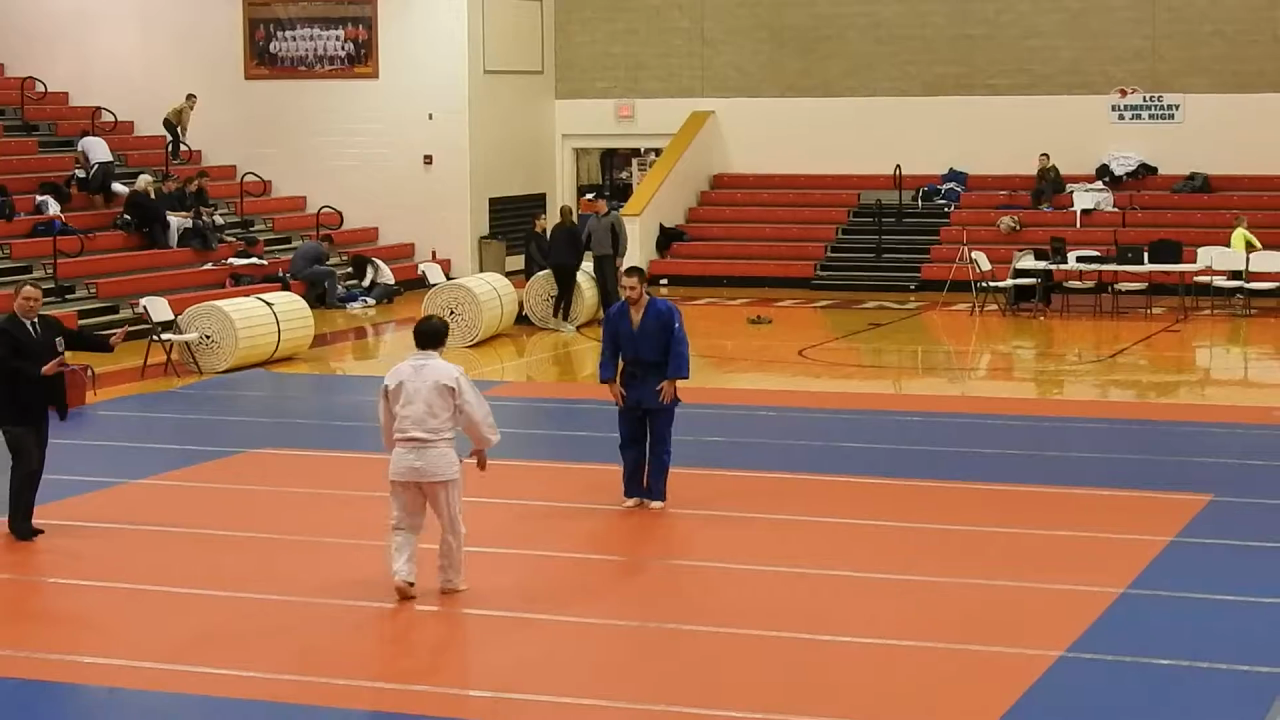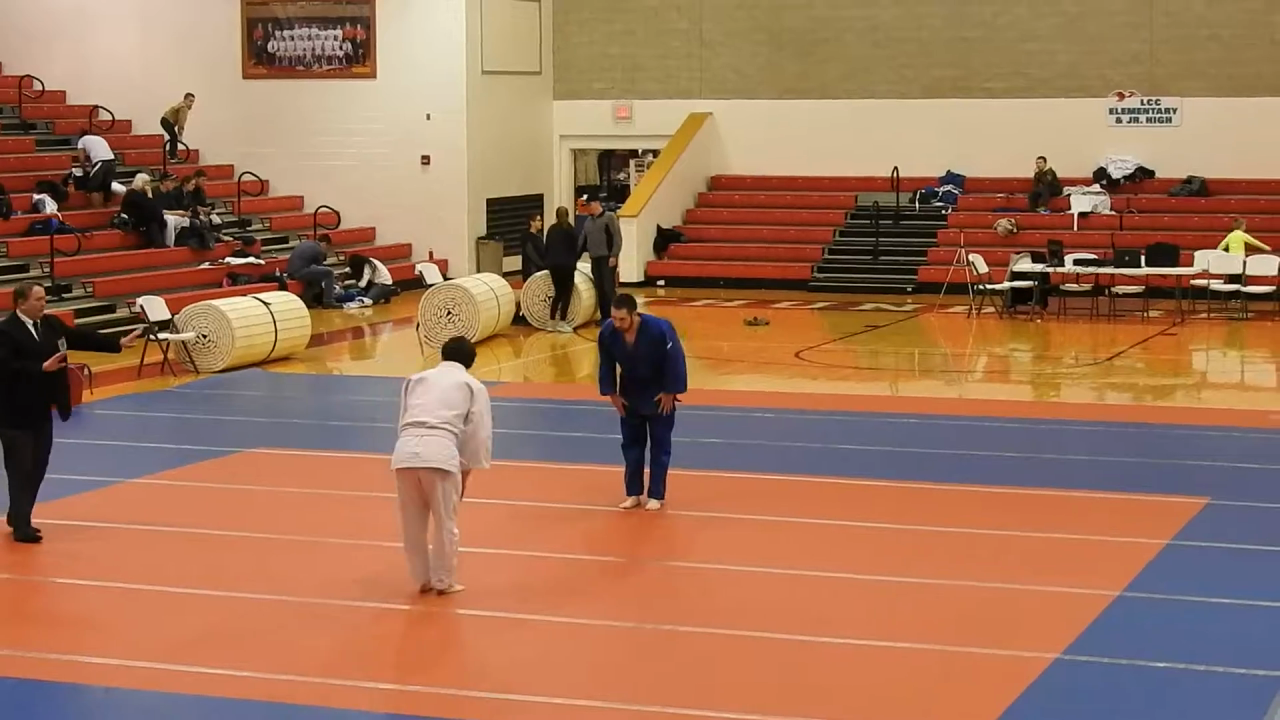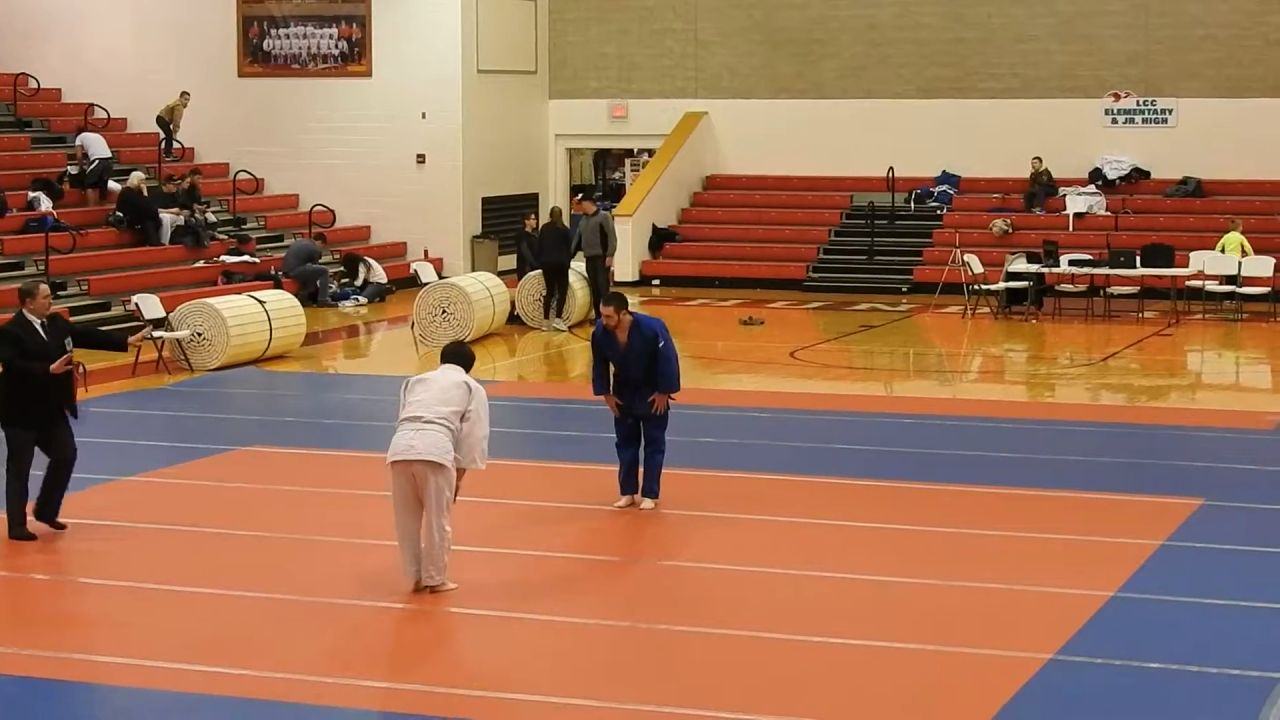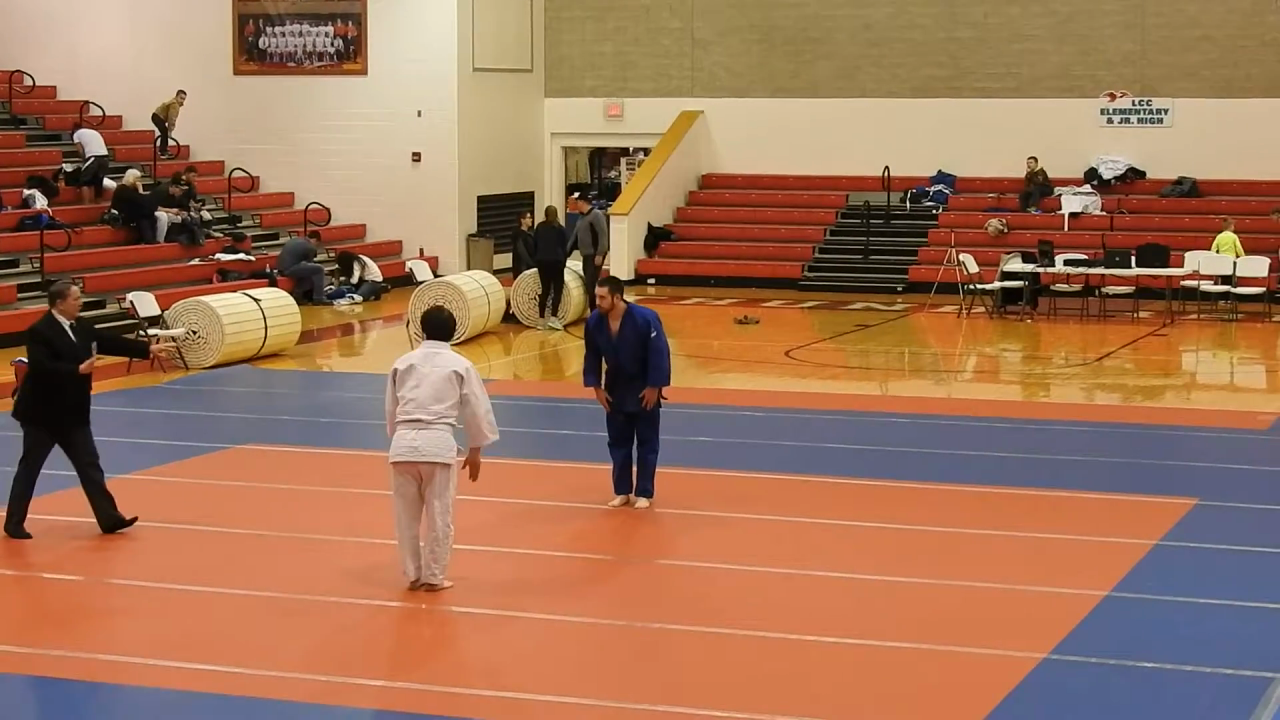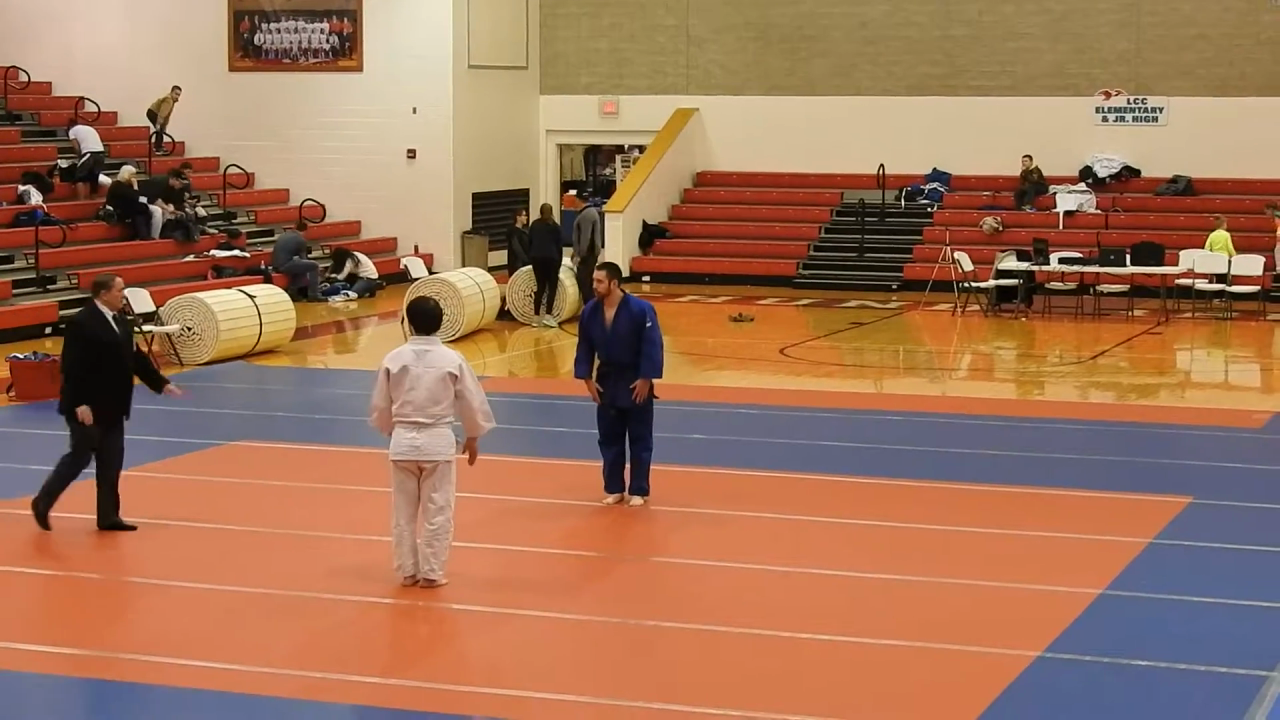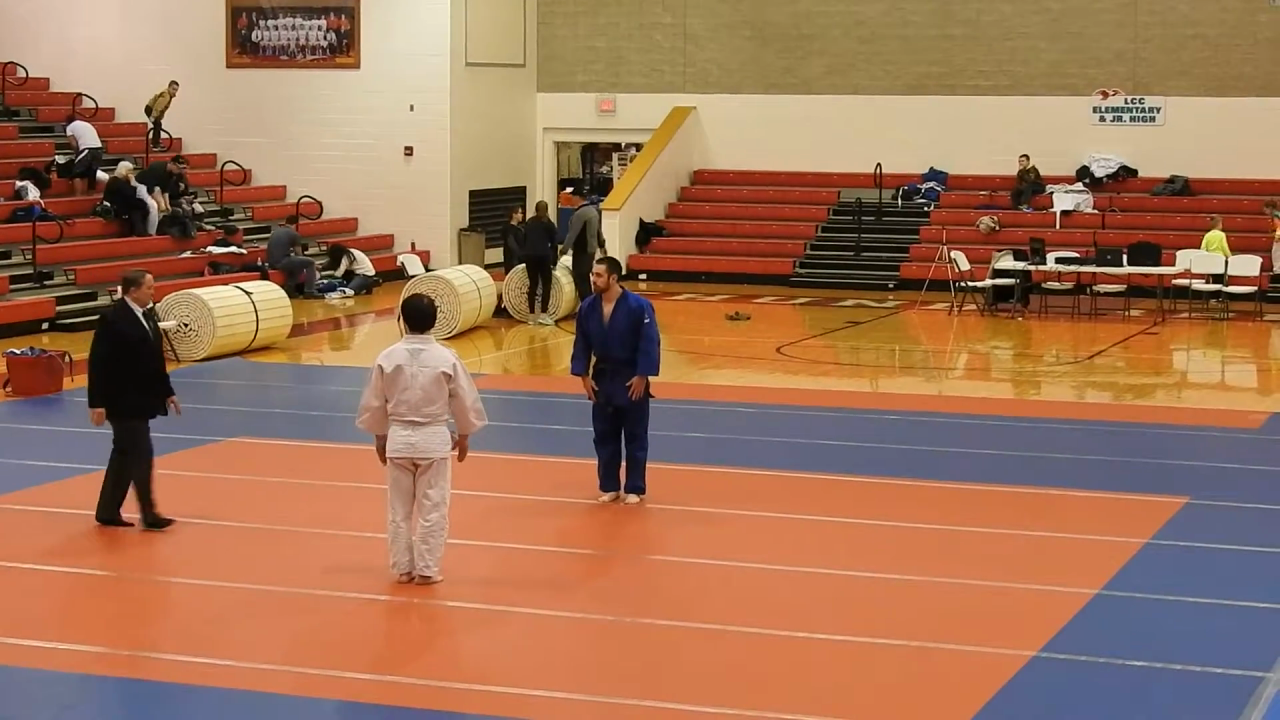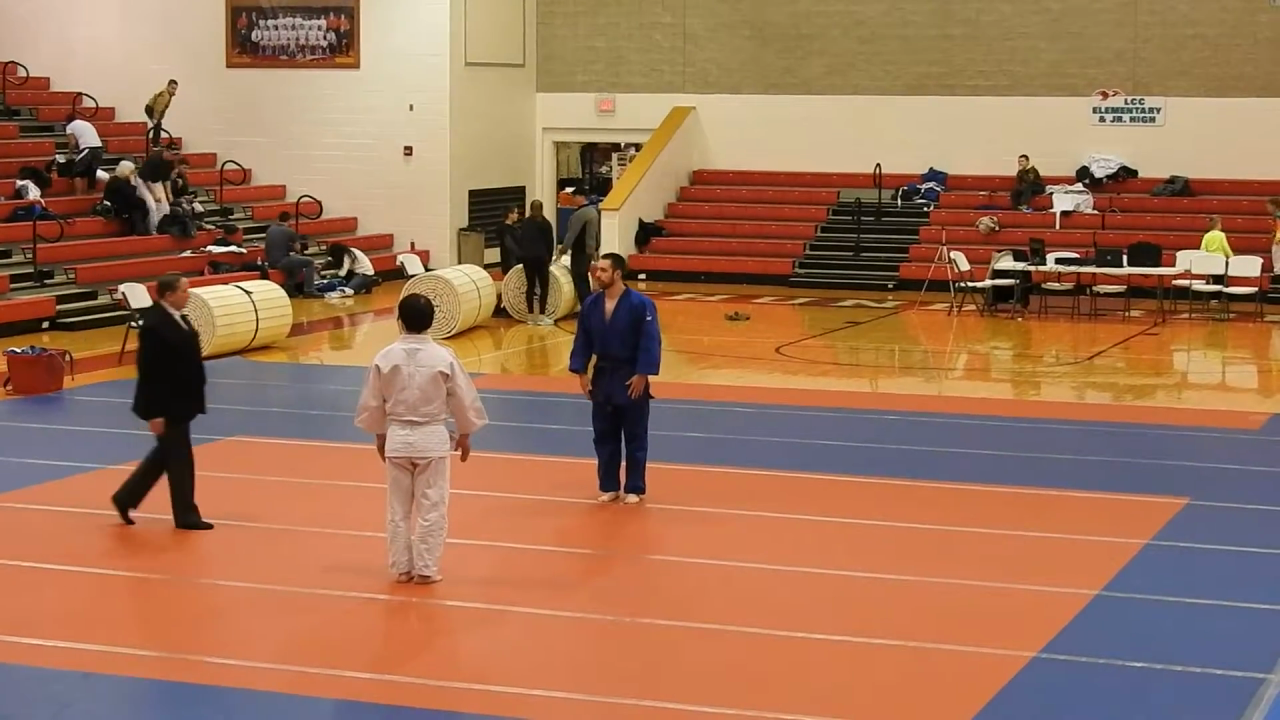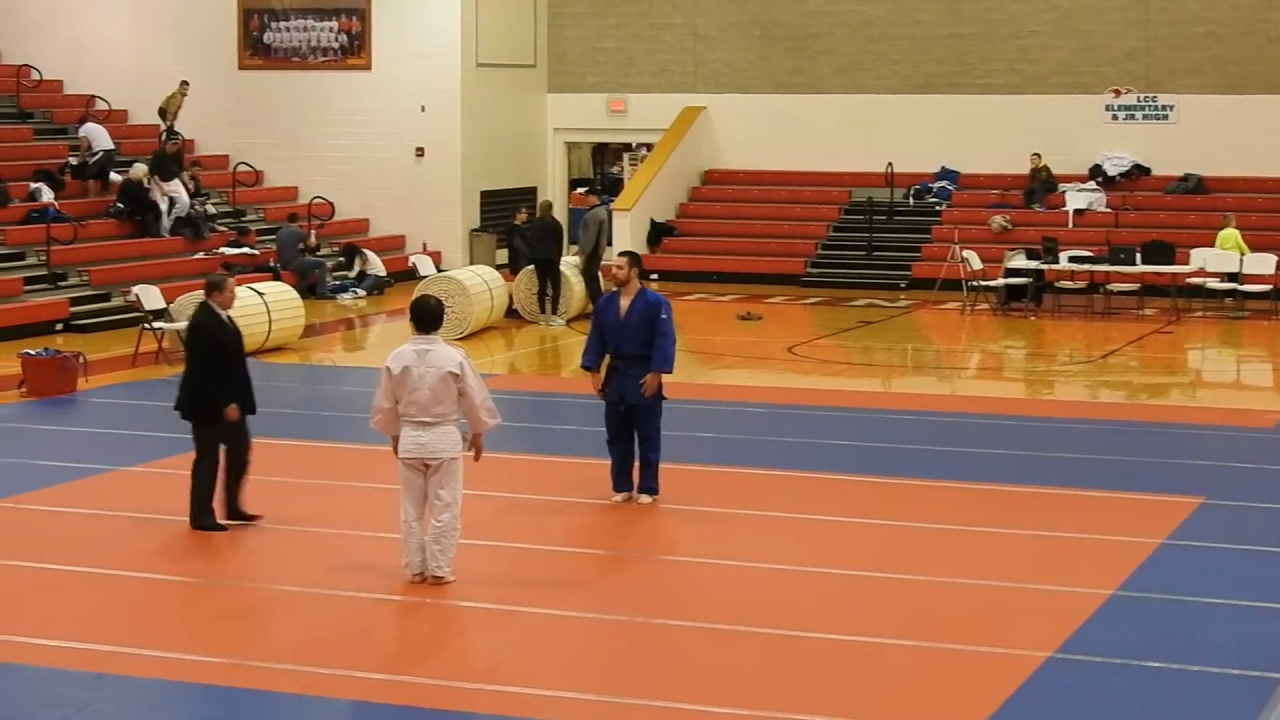
dt=0.3s
person 1, frame 1
left shoulder: (394, 374)
right shoulder: (451, 374)
left elbow: (386, 422)
right elbow: (475, 414)
right wrist: (481, 447)
left hip: (403, 458)
right hip: (439, 458)
left knee: (403, 524)
right knee: (450, 524)
left ankle: (403, 576)
right ankle: (450, 580)
person 1, frame 2
left shoulder: (416, 379)
right shoulder: (473, 386)
right elbow: (478, 433)
right wrist: (466, 471)
left hip: (405, 449)
right hip: (440, 451)
left knee: (413, 523)
right knee: (445, 523)
left ankle: (424, 579)
right ankle: (443, 581)
person 1, frame 3
left shoulder: (416, 379)
right shoulder: (472, 387)
right elbow: (474, 434)
right wrist: (460, 473)
left hip: (401, 445)
right hip: (435, 447)
left knee: (406, 519)
right knee: (437, 520)
left ankle: (417, 577)
right ankle: (434, 579)
person 1, frame 4
left shoulder: (402, 363)
right shoulder: (461, 365)
left elbow: (391, 409)
right elbow: (477, 411)
right wrist: (475, 451)
left hip: (403, 442)
right hip: (438, 444)
left knee: (406, 515)
right knee: (439, 515)
left ankle: (414, 574)
right ankle: (434, 577)
person 1, frame 5
left shoulder: (393, 359)
right shoulder: (452, 359)
left elbow: (380, 405)
right elbow: (472, 402)
right wrist: (472, 438)
left hip: (403, 442)
right hip: (438, 442)
left knee: (403, 513)
right knee: (437, 512)
left ankle: (408, 571)
right ankle: (431, 573)
person 1, frame 6
left shoulder: (387, 357)
right shoulder: (446, 358)
left elbow: (373, 403)
right elbow: (465, 400)
left wrist: (380, 436)
right wrist: (463, 435)
left hip: (398, 439)
right hip: (434, 439)
left knee: (399, 509)
right knee: (433, 509)
left ankle: (403, 568)
right ankle: (427, 569)
person 1, frame 7
left shoulder: (385, 357)
right shoulder: (444, 357)
left elbow: (372, 402)
right elbow: (463, 399)
left wrist: (380, 435)
right wrist: (465, 434)
left hip: (397, 438)
right hip: (432, 439)
left knee: (398, 509)
right knee: (431, 508)
left ankle: (402, 567)
right ankle: (425, 569)
person 1, frame 8
left shoulder: (396, 358)
right shoulder: (454, 357)
left elbow: (385, 404)
right elbow: (474, 398)
left wrist: (394, 435)
right wrist: (477, 433)
left hip: (410, 439)
right hip: (444, 439)
left knee: (411, 509)
right knee: (444, 509)
left ankle: (415, 568)
right ankle: (438, 569)
person 2, frame 1
left shoulder: (49, 324)
left elbow: (76, 338)
left wrist: (108, 343)
right wrist: (41, 371)
left hip: (38, 409)
left knee: (35, 466)
right knee: (25, 466)
left ankle: (21, 520)
person 2, frame 2
left shoulder: (51, 324)
left elbow: (80, 338)
left wrist: (118, 343)
right wrist: (42, 368)
left hip: (41, 410)
left knee: (38, 465)
right ankle: (21, 526)
person 2, frame 3
left shoulder: (56, 323)
left elbow: (88, 336)
left wrist: (126, 341)
right wrist: (49, 370)
left hip: (51, 409)
left knee: (65, 456)
left ankle: (45, 509)
person 2, frame 4
left shoulder: (81, 327)
right shoulder: (40, 332)
left elbow: (110, 342)
right elbow: (42, 367)
left wrist: (148, 348)
right wrist: (77, 370)
left hip: (72, 412)
right hip: (43, 413)
left knee: (88, 463)
right knee: (30, 467)
left ankle: (109, 517)
right ankle: (14, 523)
person 2, frame 5
left shoulder: (121, 320)
right shoulder: (81, 323)
left elbow: (135, 357)
right elbow: (72, 366)
left wrist: (161, 383)
right wrist: (78, 403)
left hip: (112, 404)
right hip: (88, 405)
left knee: (112, 460)
right knee: (79, 457)
left ankle: (109, 516)
right ankle: (43, 503)
person 2, frame 6
left shoulder: (146, 315)
right shoulder: (112, 319)
left elbow: (155, 359)
right elbow: (98, 363)
left wrist: (167, 392)
right wrist: (97, 403)
left hip: (141, 399)
right hip: (123, 402)
left knee: (125, 454)
right knee: (141, 454)
left ankle: (107, 511)
right ankle: (149, 514)
person 2, frame 7
left shoulder: (175, 316)
right shoulder: (155, 325)
right elbow: (148, 373)
left wrist: (196, 395)
right wrist: (155, 413)
left hip: (179, 401)
right hip: (166, 405)
left knee: (167, 453)
right knee: (181, 457)
left ankle: (126, 498)
right ankle: (186, 515)
person 2, frame 8
left shoulder: (219, 316)
right shoulder: (203, 324)
right elbow: (202, 370)
right wrist: (224, 402)
left hip: (227, 399)
right hip: (208, 404)
left knee: (241, 448)
right knee: (207, 457)
left ankle: (232, 506)
right ankle: (201, 516)
person 3, frame 1
left shoulder: (667, 311)
right shoulder: (615, 314)
left elbow: (678, 347)
right elbow: (609, 350)
left wrist: (671, 380)
right wrist: (611, 382)
left hip: (659, 384)
right hip: (630, 384)
left knee: (659, 442)
right knee: (630, 441)
left ankle: (656, 495)
right ankle: (634, 492)
person 3, frame 2
left shoulder: (659, 329)
right shoulder: (607, 332)
left elbow: (675, 362)
right elbow: (606, 365)
left wrist: (670, 392)
right wrist: (612, 394)
left hip: (658, 391)
right hip: (630, 390)
left knee: (660, 443)
right knee: (631, 441)
left ankle: (656, 494)
right ankle: (633, 492)
person 3, frame 3
left shoulder: (652, 328)
right shoulder: (600, 332)
left elbow: (668, 360)
right elbow: (600, 365)
left wrist: (664, 392)
right wrist: (606, 394)
left hip: (652, 391)
right hip: (623, 390)
left knee: (653, 441)
right knee: (625, 441)
left ankle: (650, 494)
right ankle: (627, 492)
person 3, frame 4
left shoulder: (645, 319)
right shoulder: (594, 321)
left elbow: (659, 354)
right elbow: (592, 356)
left wrist: (654, 387)
right wrist: (597, 387)
left hip: (643, 388)
right hip: (615, 387)
left knee: (646, 441)
right knee: (618, 441)
left ankle: (643, 493)
right ankle: (622, 491)
person 3, frame 5
left shoulder: (641, 310)
right shoulder: (590, 311)
left elbow: (653, 346)
right elbow: (584, 347)
left wrist: (645, 379)
right wrist: (588, 379)
left hip: (635, 382)
right hip: (606, 381)
left knee: (640, 439)
right knee: (609, 438)
left ankle: (638, 491)
right ankle: (614, 489)
person 3, frame 6
left shoulder: (638, 306)
right shoulder: (587, 307)
left elbow: (650, 343)
right elbow: (581, 344)
left wrist: (642, 376)
right wrist: (584, 375)
left hip: (631, 380)
right hip: (602, 379)
left knee: (635, 438)
right knee: (604, 437)
left ankle: (634, 489)
right ankle: (609, 486)
person 3, frame 7
left shoulder: (640, 304)
right shoulder: (591, 305)
left elbow: (650, 342)
right elbow: (583, 341)
left wrist: (642, 374)
right wrist: (582, 373)
left hip: (631, 378)
right hip: (602, 377)
left knee: (635, 437)
right knee: (604, 436)
left ankle: (634, 489)
right ankle: (609, 486)
person 3, frame 8
left shoulder: (655, 303)
right shoulder: (606, 303)
left elbow: (665, 340)
right elbow: (596, 339)
left wrist: (656, 373)
right wrist: (594, 371)
left hip: (644, 377)
right hip: (615, 376)
left knee: (647, 437)
right knee: (617, 436)
left ankle: (647, 489)
right ankle: (622, 487)
